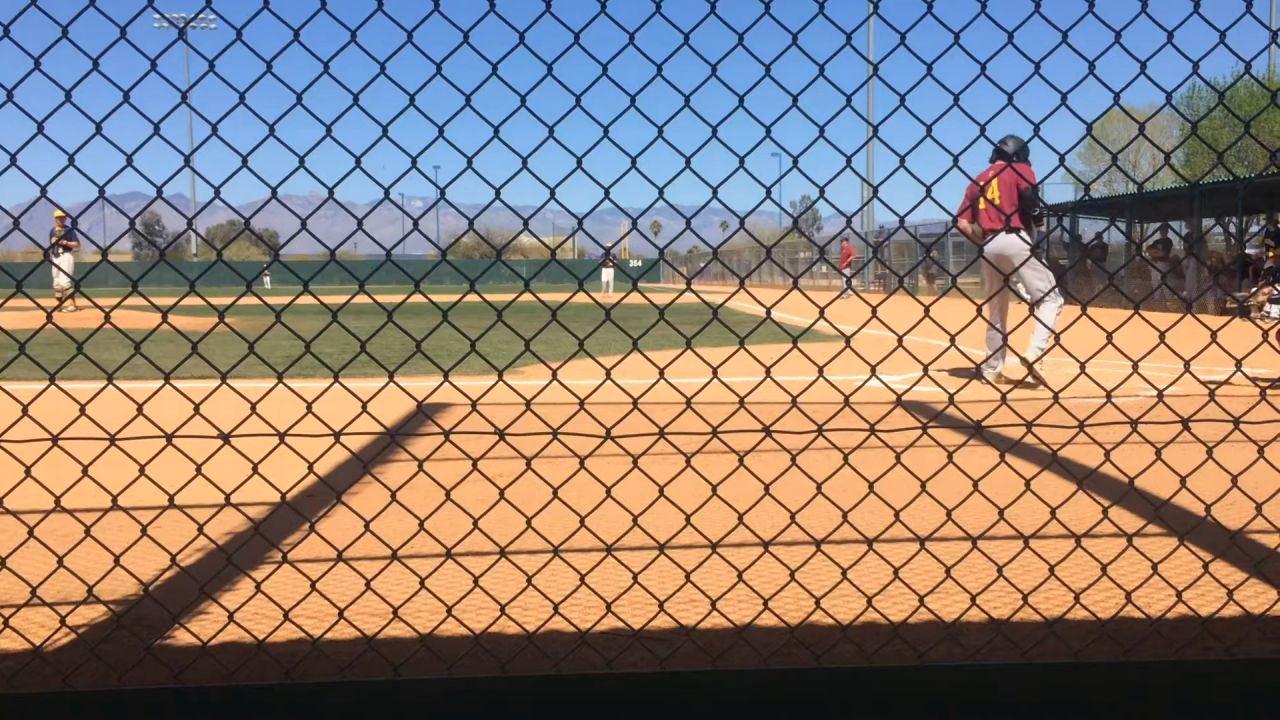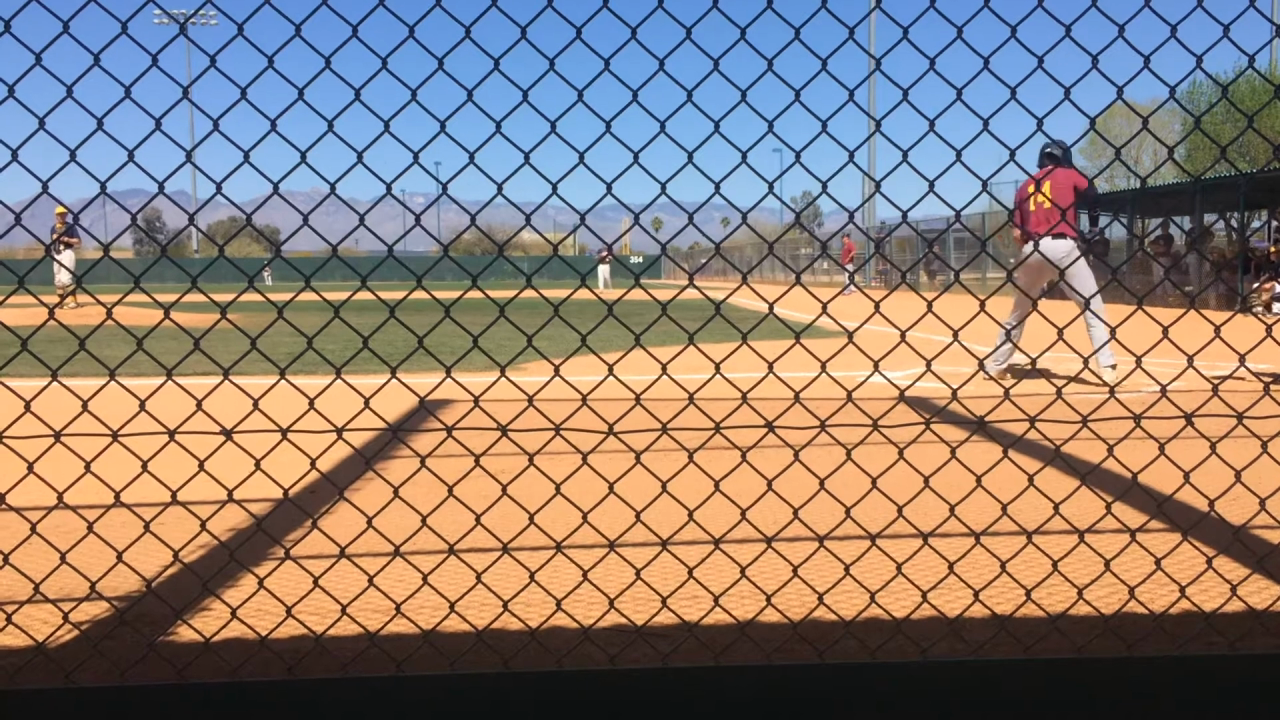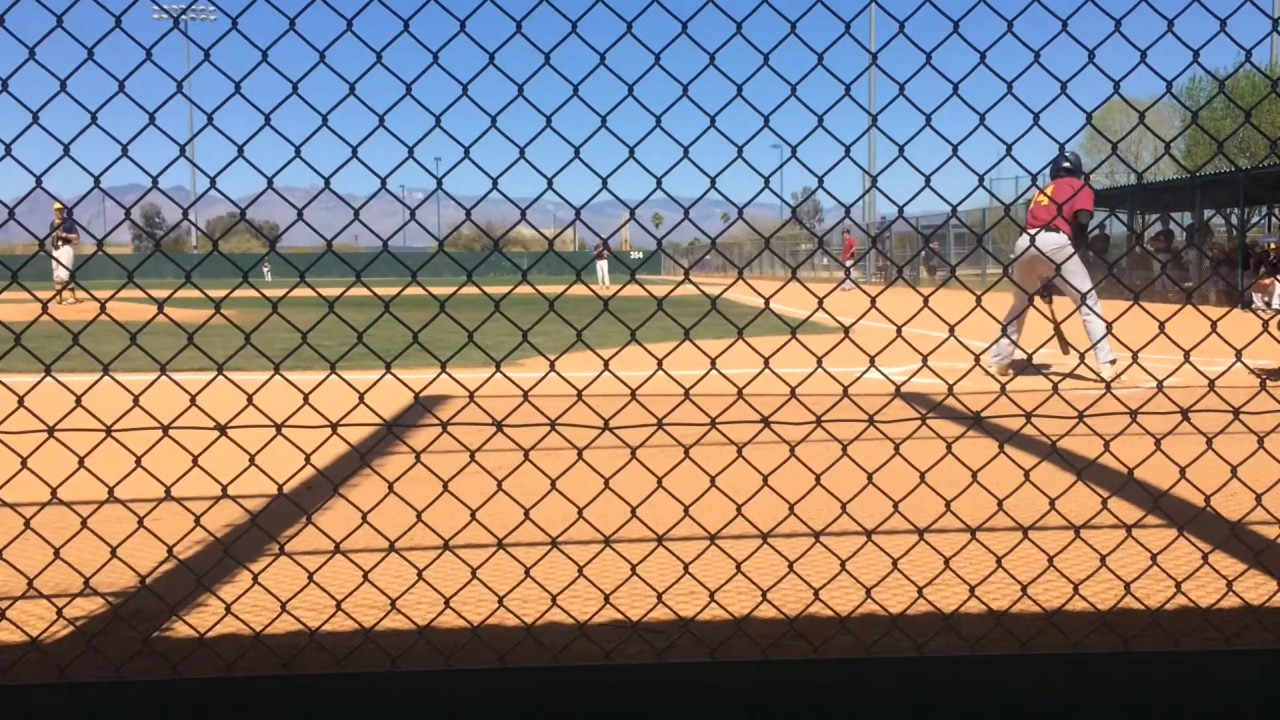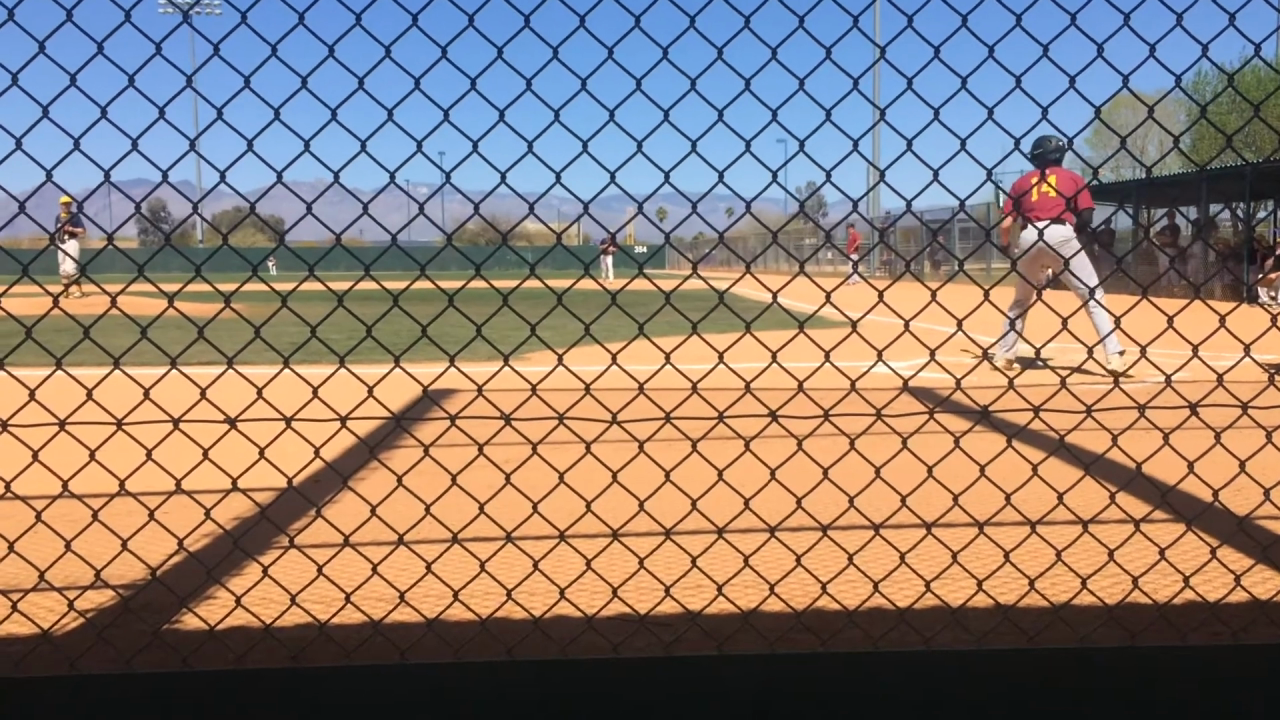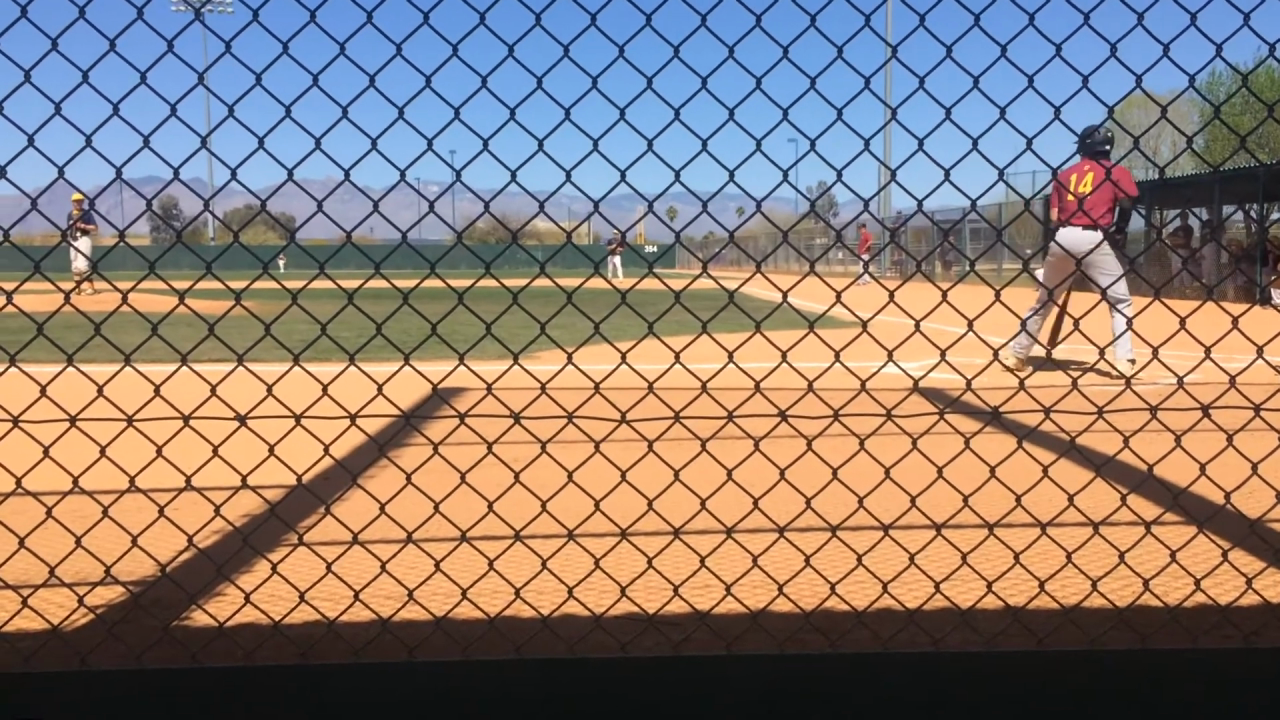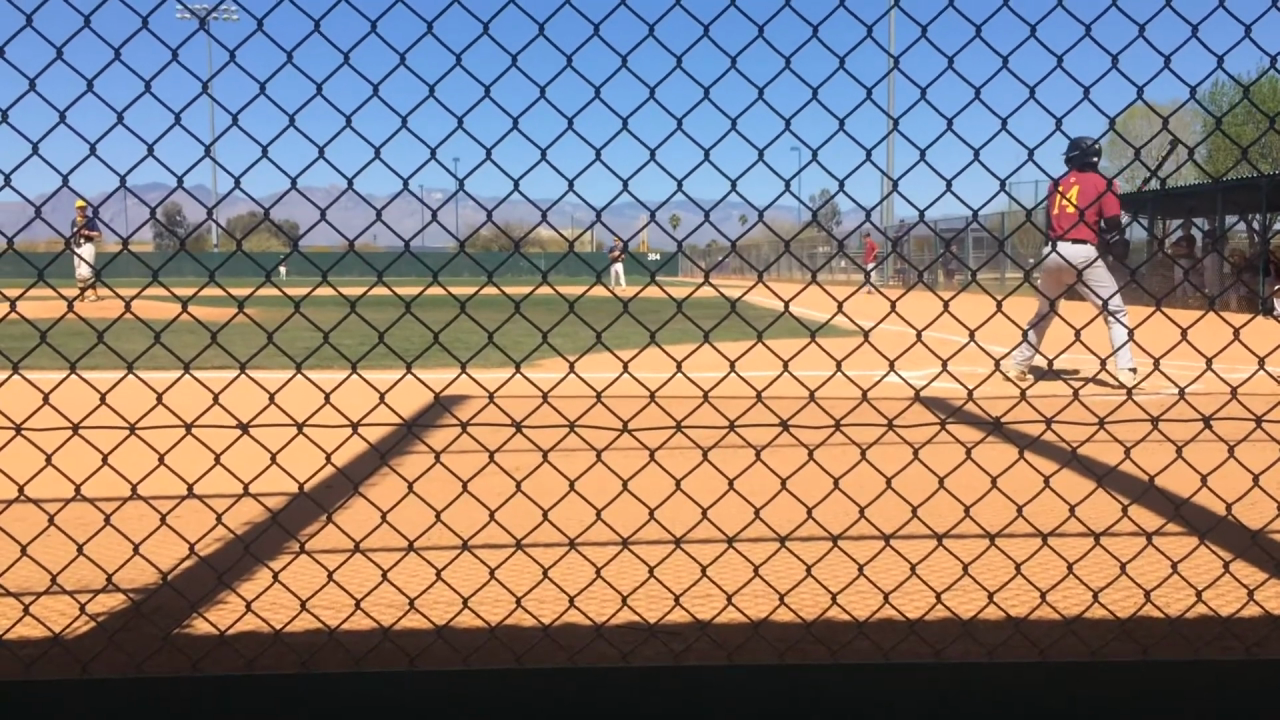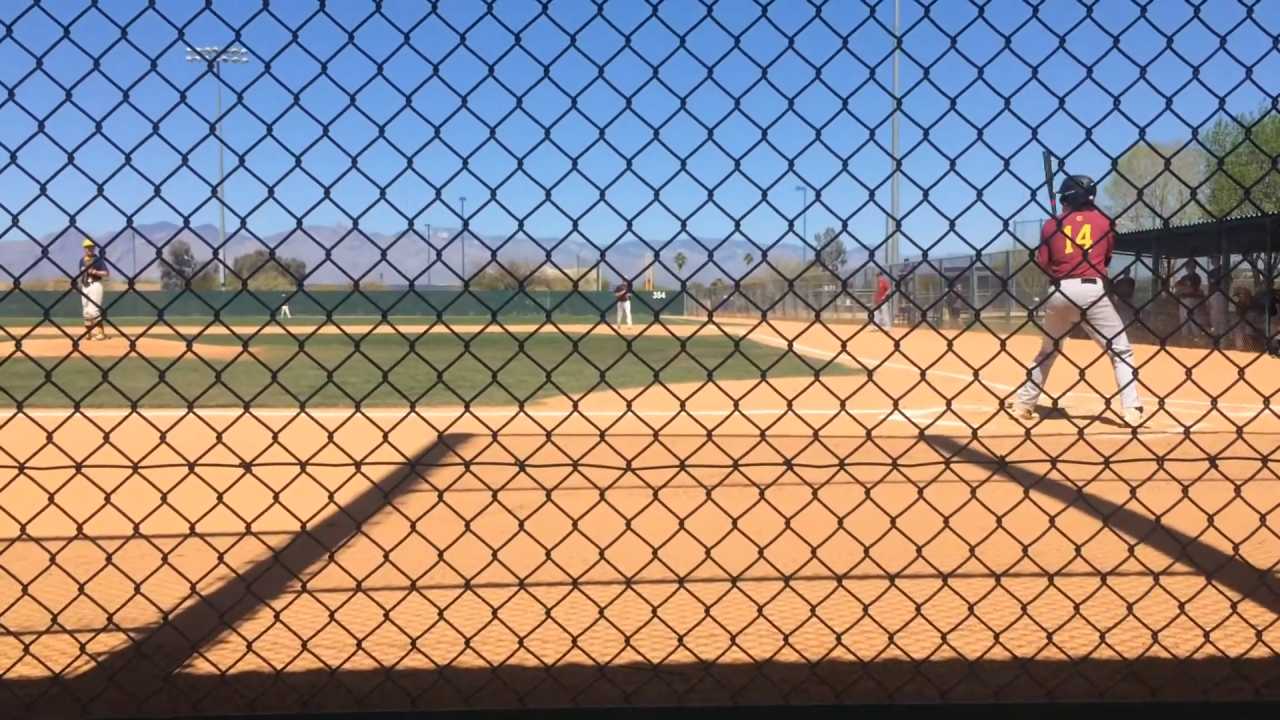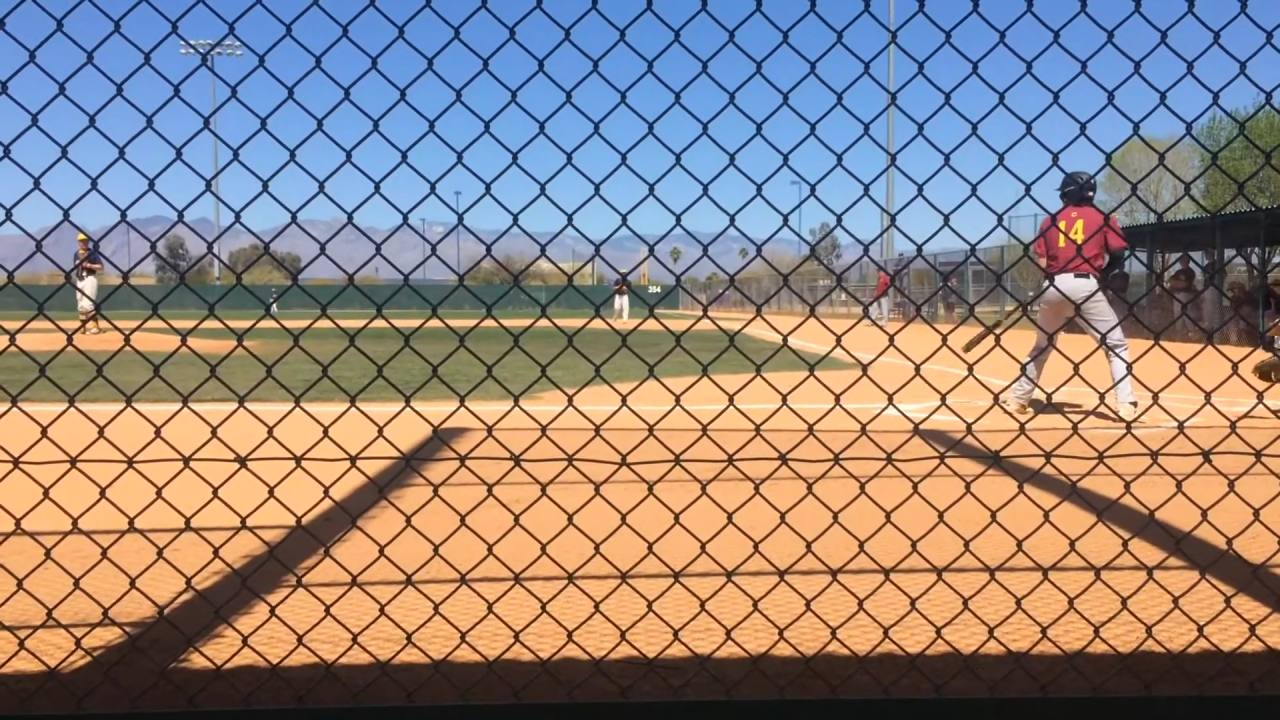
dt=0.5s
person 1, frame 1
left shoulder: (979, 180)
right shoulder: (1019, 169)
left elbow: (963, 223)
right elbow: (1029, 193)
right wrist: (1039, 226)
left hip: (989, 245)
right hip: (1016, 242)
left knee: (997, 312)
right knee: (1051, 300)
left ankle: (992, 370)
right ankle: (1034, 354)
person 1, frame 2
left shoulder: (1024, 186)
right shoulder: (1069, 174)
left elbow: (1018, 233)
right elbow: (1091, 193)
right wrist: (1093, 227)
left hip: (1030, 249)
right hip: (1062, 247)
left knee: (1019, 312)
right knee: (1092, 306)
left ankle: (995, 366)
right ankle: (1106, 368)
person 1, frame 3
left shoulder: (1039, 191)
right shoulder: (1079, 186)
right elbow: (1082, 220)
left wrist: (1042, 275)
right wrist: (1074, 243)
left hip: (1024, 243)
right hip: (1055, 241)
left knee: (1020, 304)
right knee: (1088, 301)
left ankle: (998, 362)
right ankle: (1106, 364)
person 1, frame 4
left shoulder: (1022, 182)
right shoulder: (1074, 178)
left elbow: (1006, 224)
right elbow: (1086, 218)
left wrist: (1006, 246)
left hip: (1028, 237)
right hip: (1061, 235)
left knee: (1021, 300)
right knee: (1093, 295)
left ankle: (1003, 356)
right ankle: (1114, 355)
person 1, frame 5
left shoulder: (1065, 174)
right shoulder: (1117, 171)
left elbow: (1053, 216)
right elbow: (1126, 203)
right wrist: (1117, 229)
left hip: (1062, 238)
right hip: (1092, 239)
left knee: (1044, 301)
right knee: (1121, 301)
left ankle: (1016, 355)
right ankle: (1124, 361)
person 1, frame 6
left shoulder: (1057, 184)
right shoulder: (1102, 183)
right elbow: (1112, 222)
right wrist: (1119, 241)
left hip: (1053, 252)
right hip: (1082, 253)
left knee: (1044, 312)
right knee: (1115, 312)
left ankle: (1017, 367)
right ankle: (1125, 371)
person 1, frame 7
left shoulder: (1051, 225)
right shoulder: (1104, 222)
left elbow: (1044, 266)
left hip: (1059, 292)
right hip: (1091, 290)
left knee: (1047, 351)
right knee: (1121, 351)
left ankle: (1022, 405)
right ankle: (1131, 409)
person 1, frame 8
left shoulder: (1051, 220)
right shoulder: (1101, 218)
left elbow: (1041, 262)
right elbow: (1118, 253)
right wrist: (1101, 272)
left hip: (1054, 286)
right hip: (1086, 286)
left knee: (1042, 346)
right knee: (1116, 345)
left ankle: (1017, 399)
right ankle: (1126, 404)
